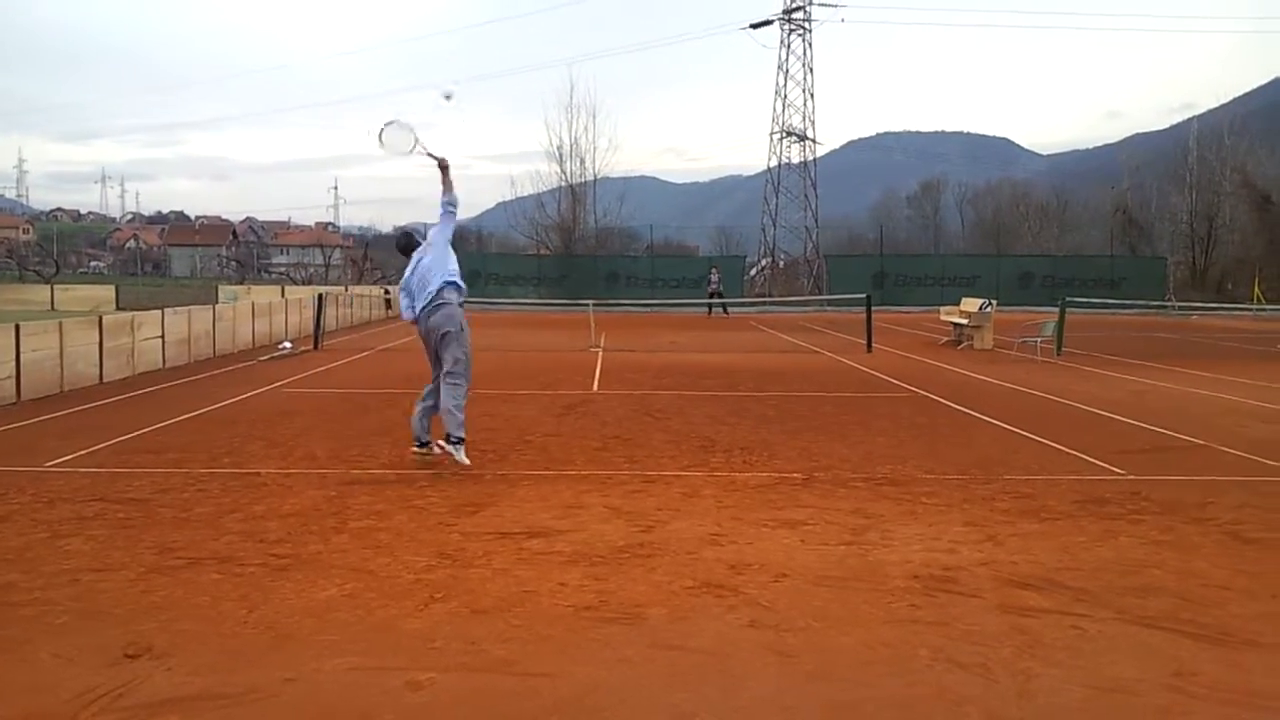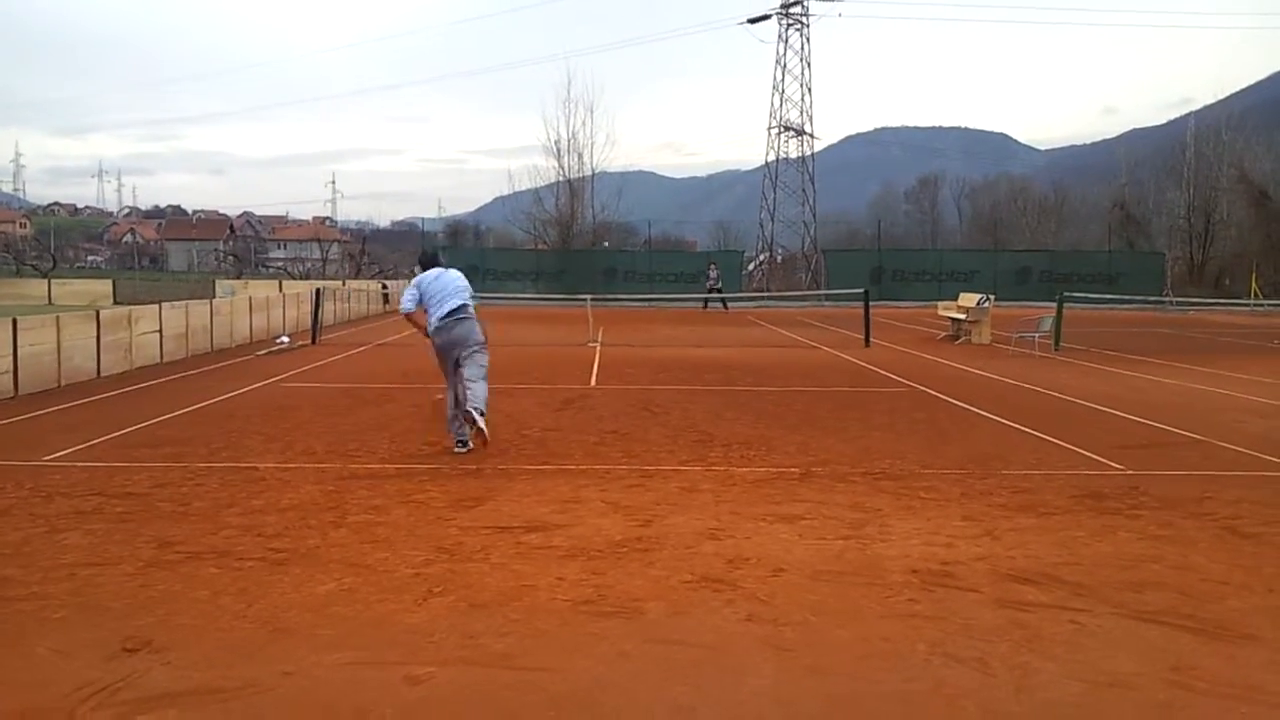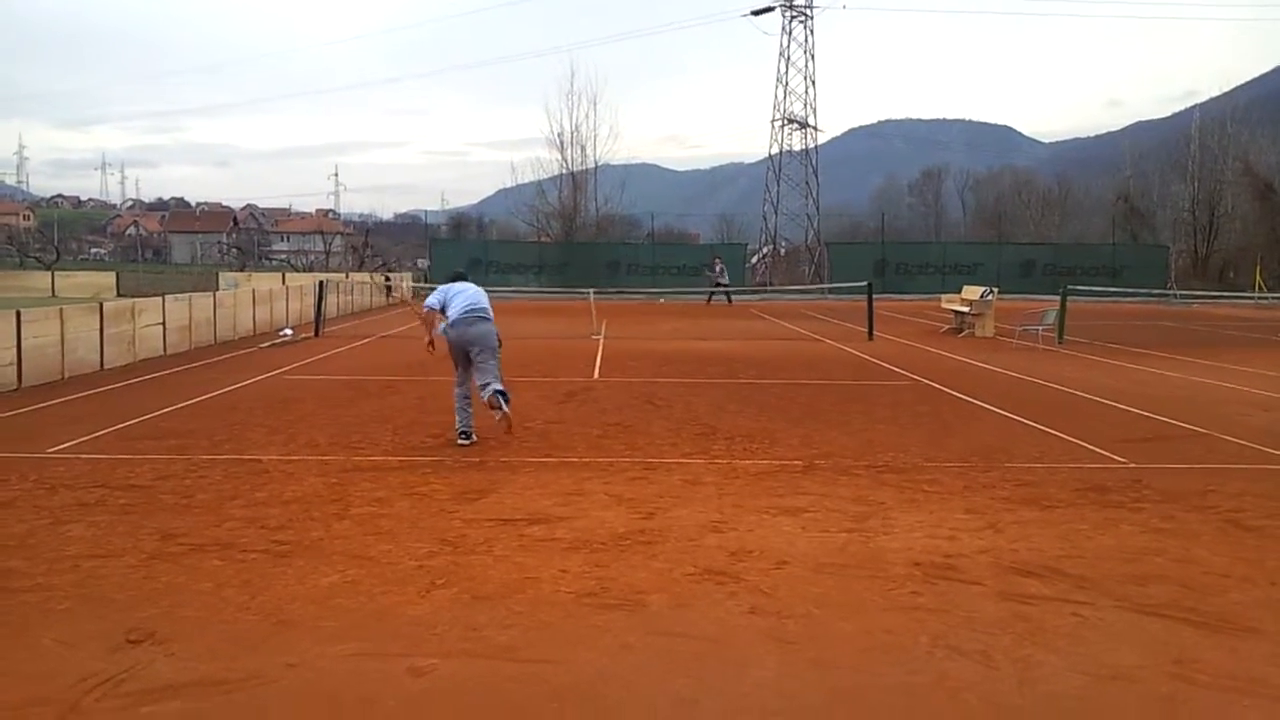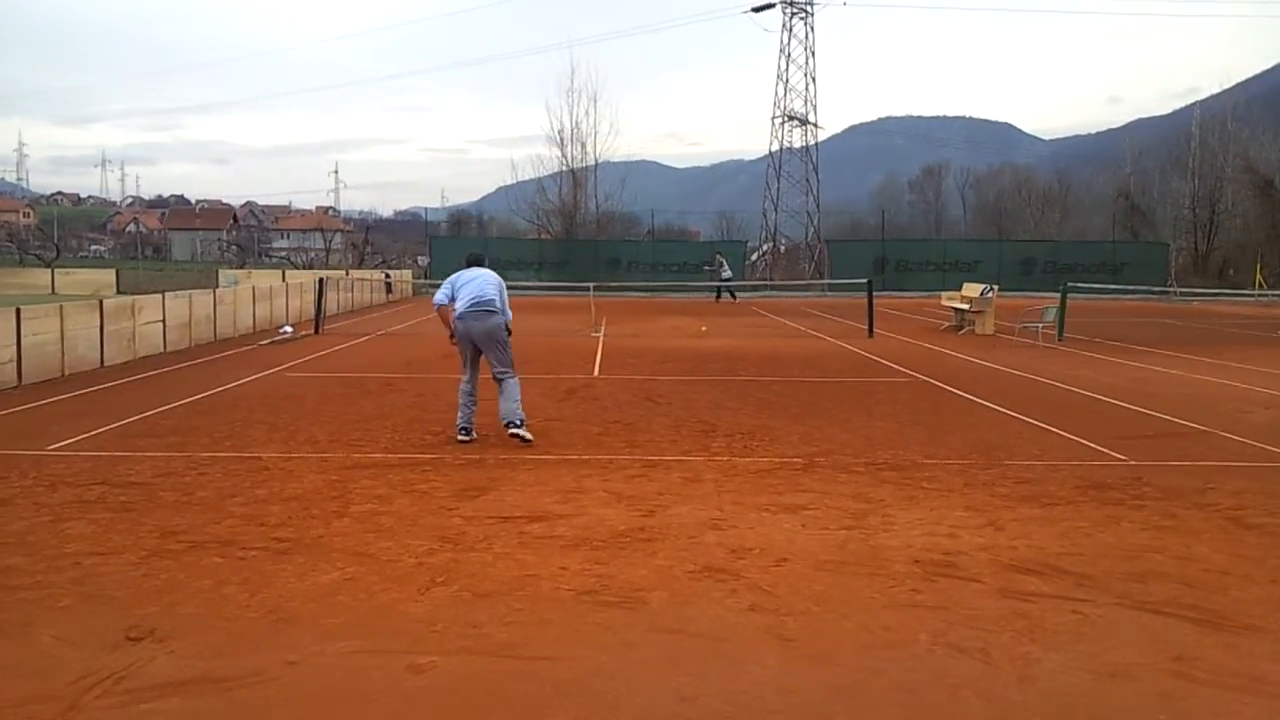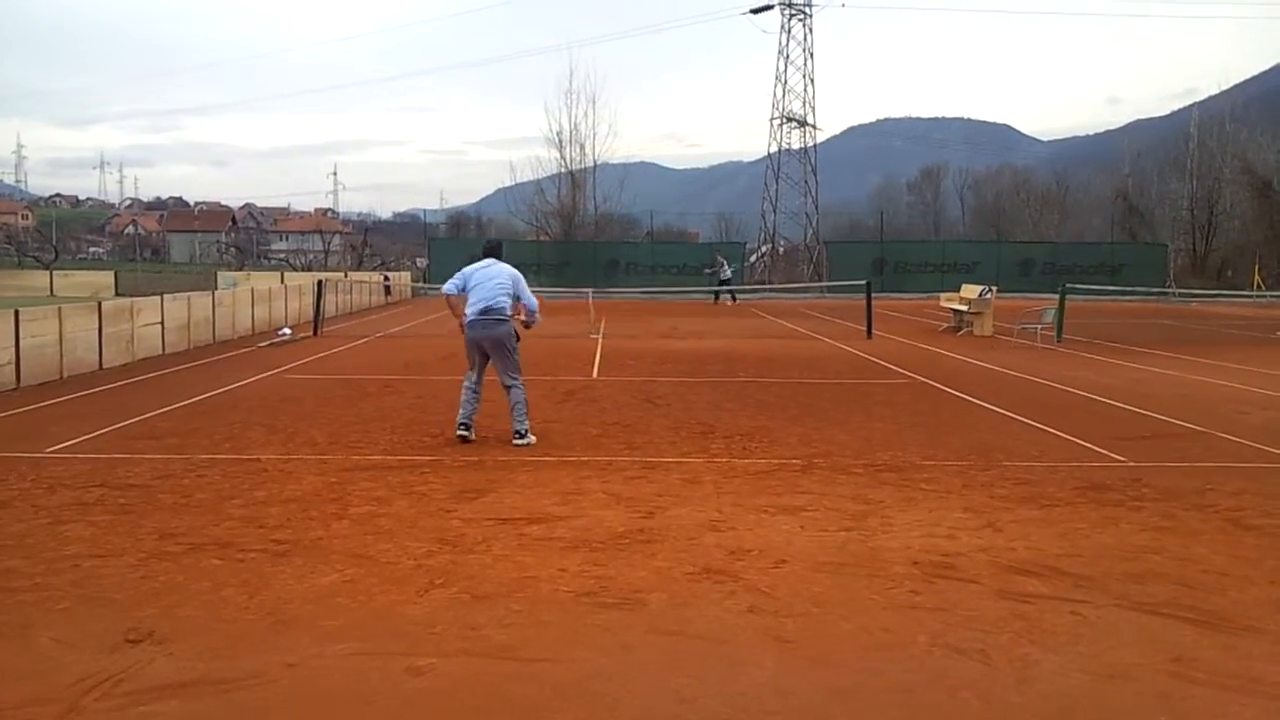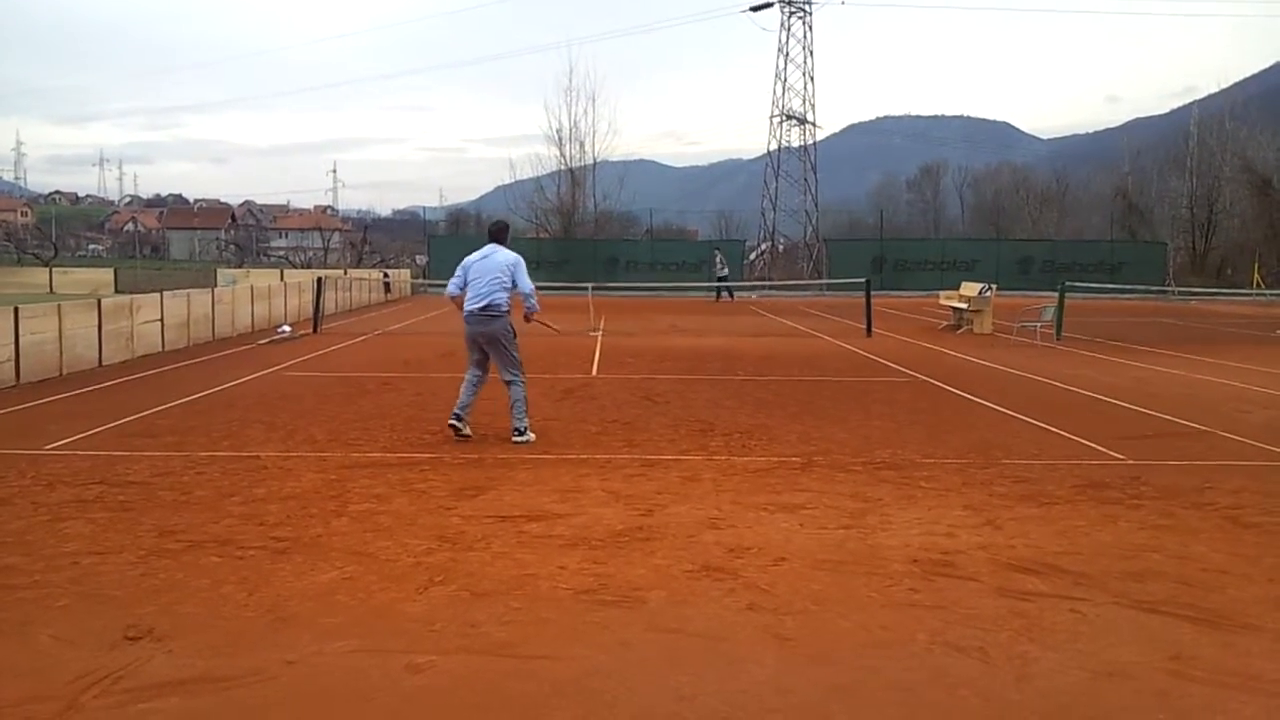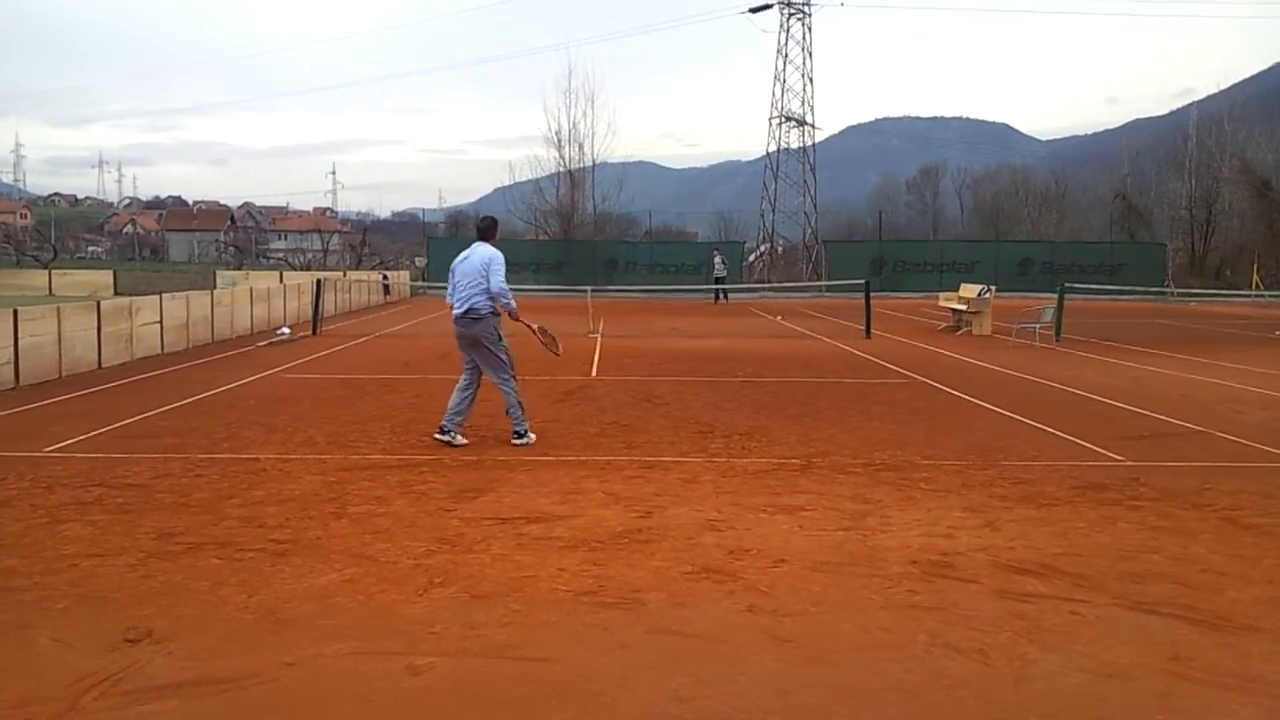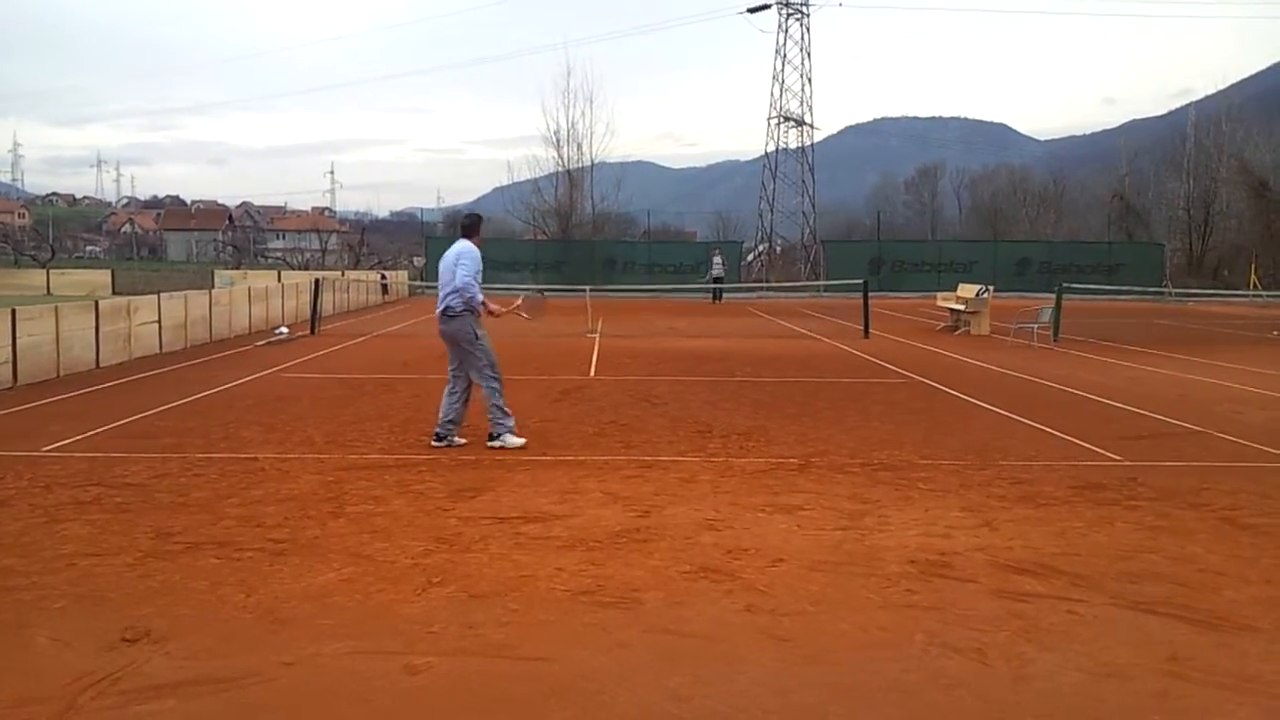
dt=0.2s
person 1, frame 1
left shoulder: (408, 277)
right shoulder: (435, 241)
left elbow: (408, 317)
right elbow: (449, 208)
right wrist: (445, 174)
left hip: (428, 323)
right hip: (447, 312)
left knee: (439, 380)
right knee: (455, 378)
left ankle: (423, 439)
right ankle: (454, 438)
person 1, frame 2
left shoulder: (419, 281)
right shoulder: (458, 275)
left elbow: (407, 309)
left wrist: (426, 329)
left hip: (441, 334)
right hip: (466, 327)
left knee: (454, 385)
right knee: (475, 380)
left ankle: (461, 439)
right ankle: (475, 410)
person 1, frame 3
left shoulder: (443, 290)
right shoulder: (479, 292)
left elbow: (429, 307)
left wrist: (429, 335)
right wrist: (444, 324)
left hip: (455, 330)
right hip: (482, 328)
left knee: (462, 380)
right knee: (490, 380)
left ankle: (464, 431)
right ankle: (496, 396)
person 1, frame 4
left shoulder: (455, 278)
right shoulder: (494, 277)
left elbow: (439, 302)
right elbow: (505, 313)
left wrist: (450, 329)
left hip: (463, 323)
right hip: (491, 321)
left knee: (468, 377)
right knee: (505, 375)
left ankle: (465, 428)
right ankle: (514, 423)
person 1, frame 5
left shoulder: (468, 270)
right shoulder: (512, 272)
left elbow: (449, 290)
right elbow: (531, 304)
left wrist: (460, 318)
right wrist: (530, 321)
left hip: (473, 327)
right hip: (500, 326)
left knee: (473, 378)
right knee: (513, 381)
left ankle: (464, 424)
right ankle: (521, 432)
person 1, frame 6
left shoulder: (470, 259)
right shoulder: (513, 258)
left elbow: (452, 292)
right elbow: (526, 290)
right wrist: (530, 312)
left hip: (472, 322)
right hip: (497, 321)
left knee: (475, 371)
right knee: (514, 375)
left ankle: (459, 416)
right ankle: (520, 429)
person 1, frame 7
left shoulder: (459, 258)
right shoulder: (493, 255)
left elbow: (451, 296)
right elbow: (498, 288)
right wrist: (512, 310)
left hip: (461, 323)
right hip: (483, 324)
left knee: (469, 377)
right knee: (505, 377)
left ankle: (448, 429)
right ankle: (520, 431)
person 1, frame 8
left shoulder: (450, 252)
right shoulder: (470, 250)
right elbow: (465, 283)
left wrist: (482, 305)
right wrist: (487, 304)
left hip: (448, 321)
right hip: (463, 320)
left knee: (458, 379)
right knee: (490, 375)
left ankle: (444, 433)
right ankle: (500, 432)
